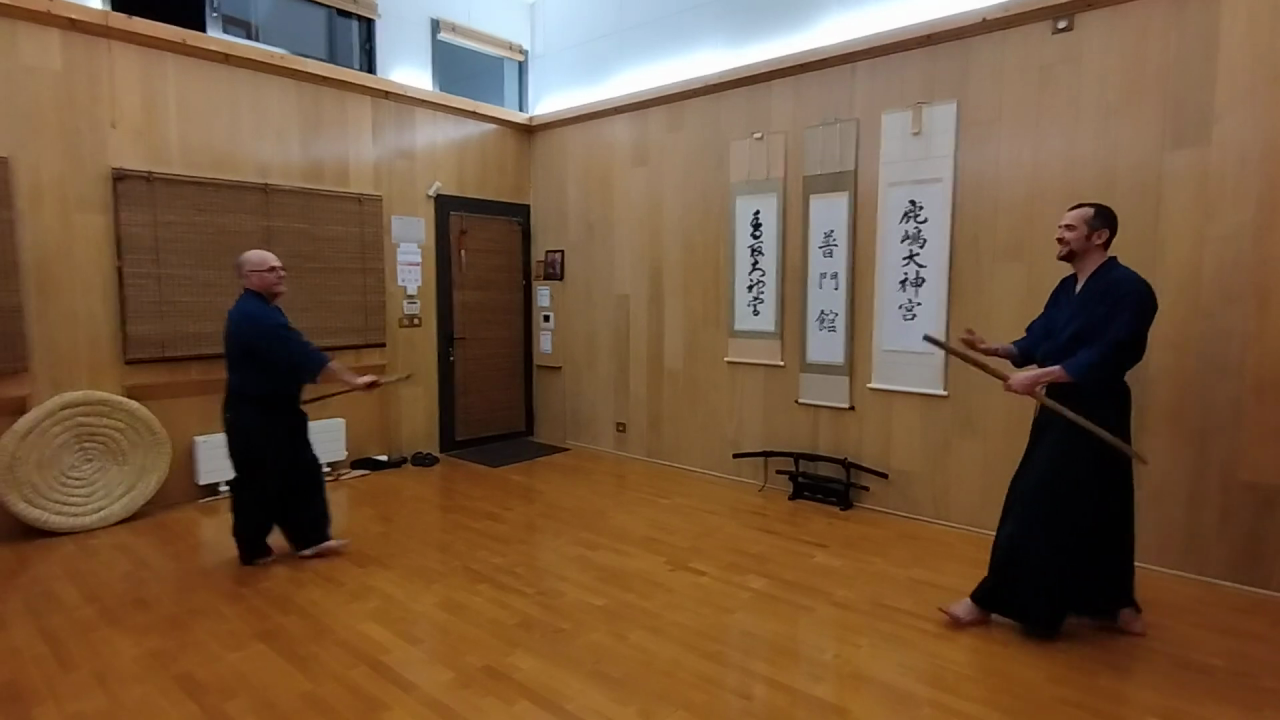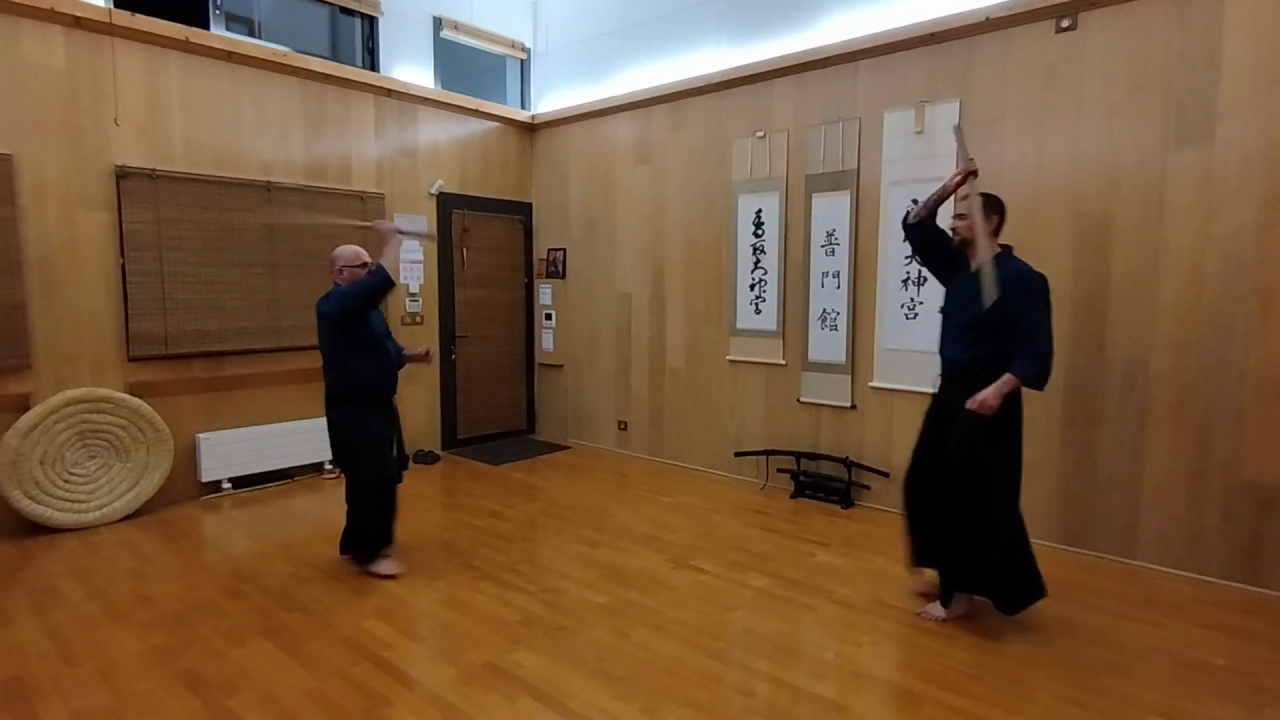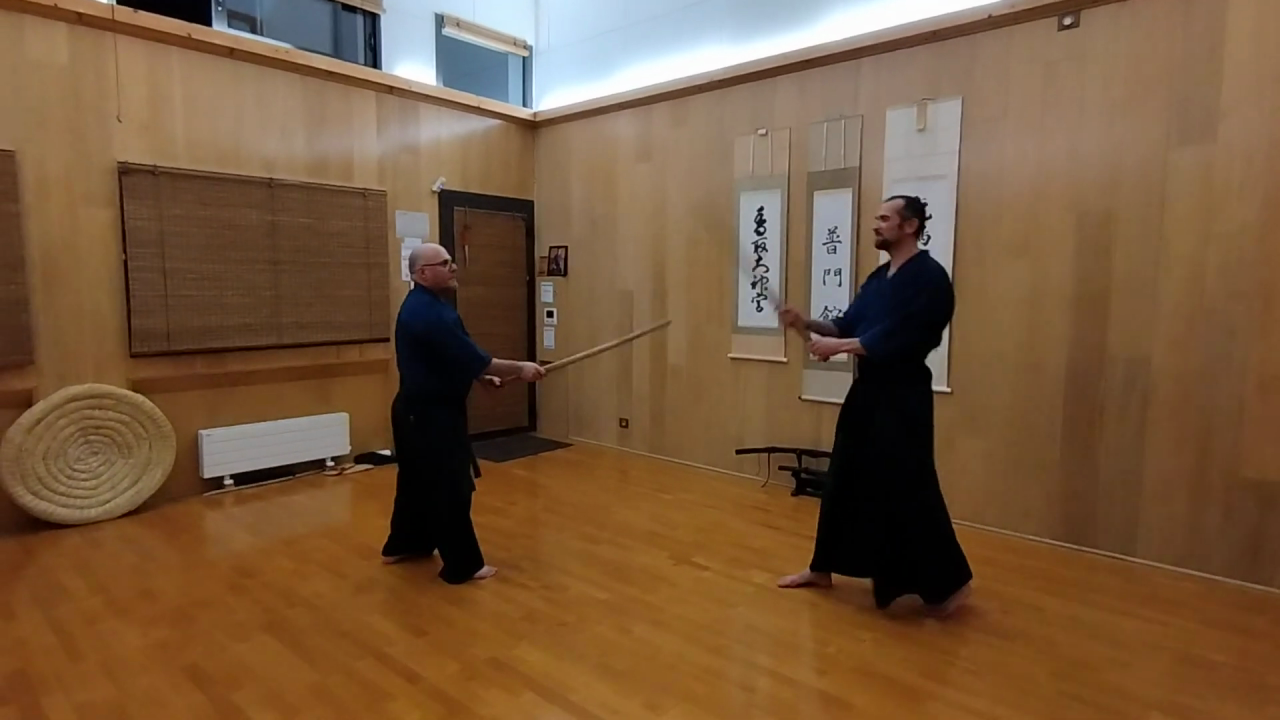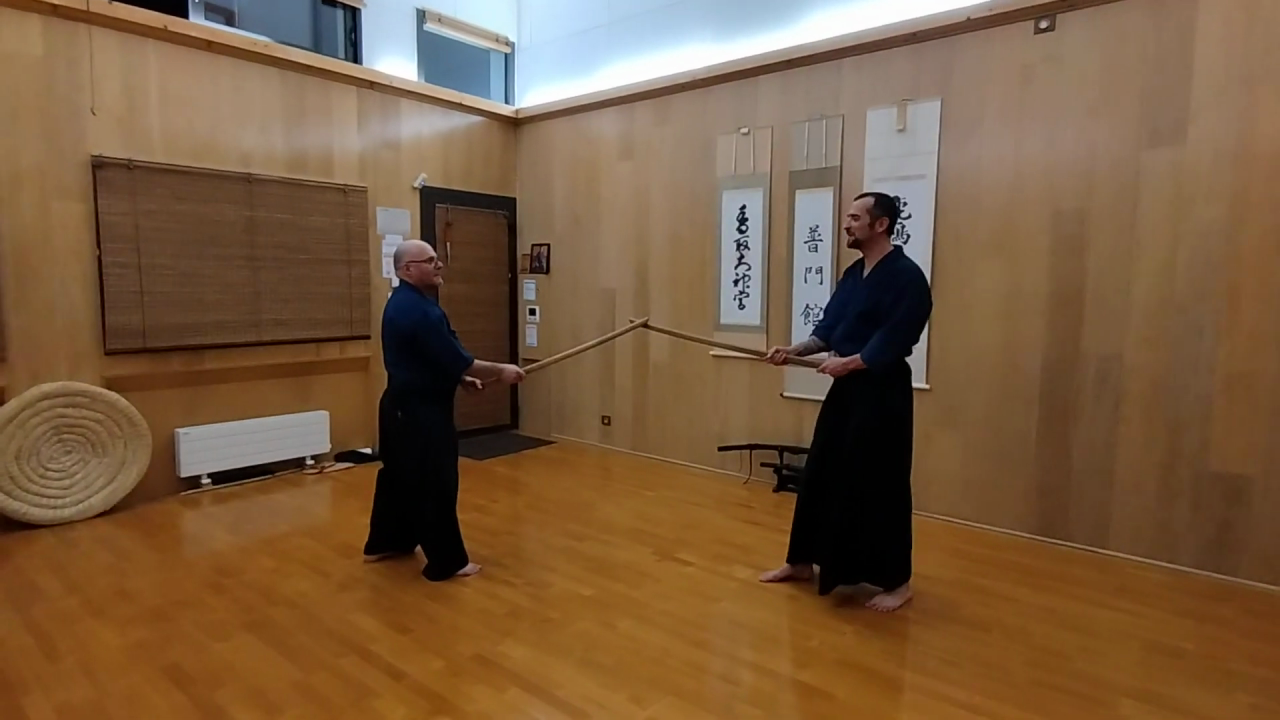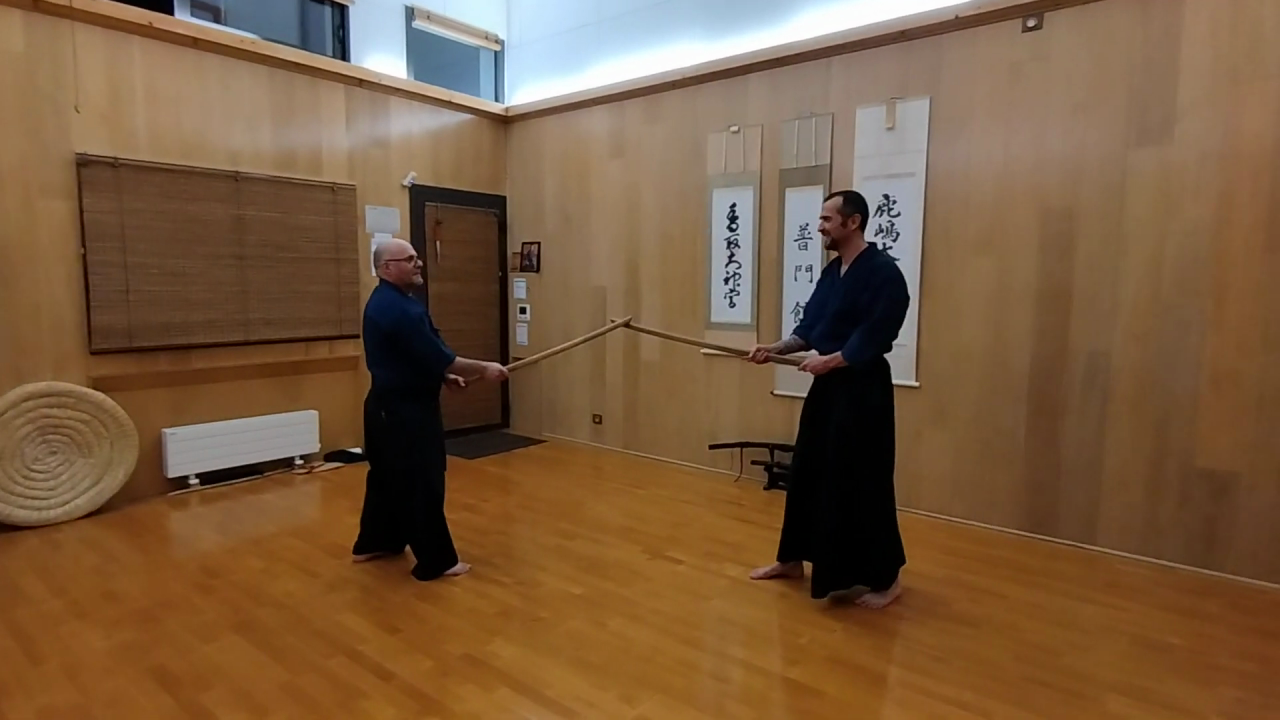
dt=0.7s
person 1, frame 1
left shoulder: (1127, 288)
right shoulder: (1068, 288)
left elbow: (1105, 357)
right elbow: (1038, 342)
left wrist: (1037, 377)
right wrist: (994, 348)
left hip: (1094, 412)
right hip: (1062, 407)
left knee: (1039, 506)
right knee: (1093, 513)
left ankle: (988, 600)
right ankle: (1117, 607)
person 1, frame 2
left shoulder: (1021, 279)
right shoulder: (956, 265)
left elbow: (1036, 351)
right elbow: (916, 229)
left wrist: (1000, 389)
right wrist: (945, 191)
left hip: (986, 403)
right hip: (950, 395)
left knee: (977, 499)
right knee: (924, 484)
left ankle: (960, 591)
right ankle: (953, 582)
person 1, frame 3
left shoulder: (929, 277)
right shoulder: (879, 277)
left elbow: (899, 336)
right elbow: (852, 325)
left wrist: (838, 345)
right wrist: (809, 325)
left hip: (902, 394)
right hip: (868, 389)
left knee: (908, 487)
right knee: (844, 479)
left ankle: (950, 583)
right ankle: (823, 567)
person 1, frame 4
left shoulder: (906, 276)
right shoulder: (853, 274)
left elbow: (896, 340)
right elbow: (829, 329)
left wrist: (850, 362)
right wrist: (793, 351)
left hip: (883, 391)
right hip: (847, 388)
left knee: (880, 485)
right knee: (820, 473)
left ankle: (896, 580)
right ankle: (802, 560)
person 1, frame 5
left shoulder: (882, 273)
right shoulder: (832, 272)
left elbow: (876, 338)
right elbow: (810, 328)
left wrist: (831, 360)
right wrist: (776, 349)
left hip: (863, 389)
right hip: (828, 386)
left knee: (862, 483)
right knee: (808, 472)
left ankle: (884, 578)
right ankle: (793, 558)
person 2, frame 1
left shoulder: (265, 310)
right shoulder: (252, 315)
right elbow: (299, 352)
left wrist: (298, 374)
right wrist: (351, 379)
left hip: (279, 409)
right hip: (253, 415)
left knee: (303, 472)
right knee: (259, 482)
left ankle: (309, 537)
right ankle: (252, 549)
person 2, frame 2
left shoulder: (365, 308)
right shoulder: (336, 304)
left elbow: (383, 350)
right elbow: (380, 283)
left wrist: (410, 356)
right wrist: (390, 241)
left hip: (376, 404)
right hip: (353, 409)
left knee: (377, 478)
right knee: (377, 479)
left ankle: (360, 545)
right ankle: (369, 552)
person 2, frame 3
left shoulder: (421, 305)
right shoulder: (428, 312)
left elbow: (447, 360)
right elbow: (467, 357)
left wrist: (481, 377)
right wrist: (518, 368)
left hip: (418, 409)
right hip: (430, 414)
left knee: (417, 481)
right knee: (449, 488)
left ankle: (404, 544)
right ankle: (462, 565)
person 2, frame 4
left shoulder: (404, 302)
right shoulder: (417, 309)
right elbow: (453, 358)
left wrist: (460, 378)
right wrist: (500, 371)
left hip: (405, 405)
right hip: (420, 410)
left knee: (400, 476)
right knee: (435, 484)
left ankle: (384, 543)
right ankle: (446, 561)
person 2, frame 5
left shoulder: (386, 301)
right shoulder: (397, 308)
right elbow: (435, 356)
left wrist: (444, 376)
right wrist: (483, 369)
left hip: (390, 405)
right hip: (404, 410)
left knee: (388, 476)
right knee: (423, 483)
left ankle: (373, 542)
right ankle: (436, 560)
